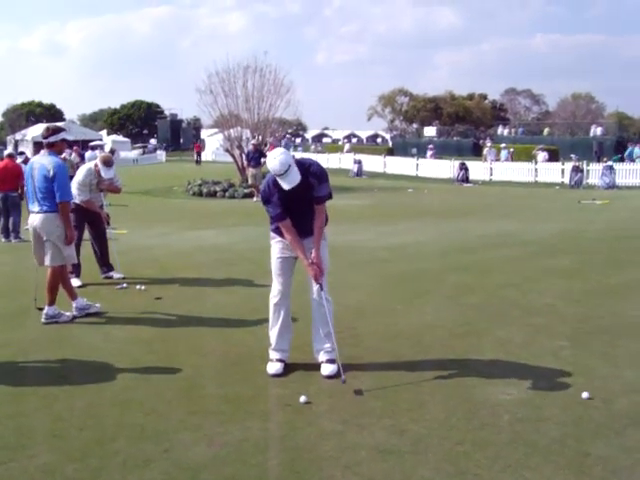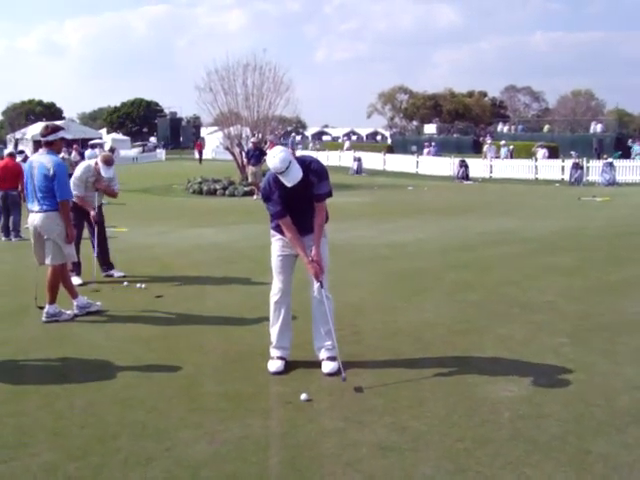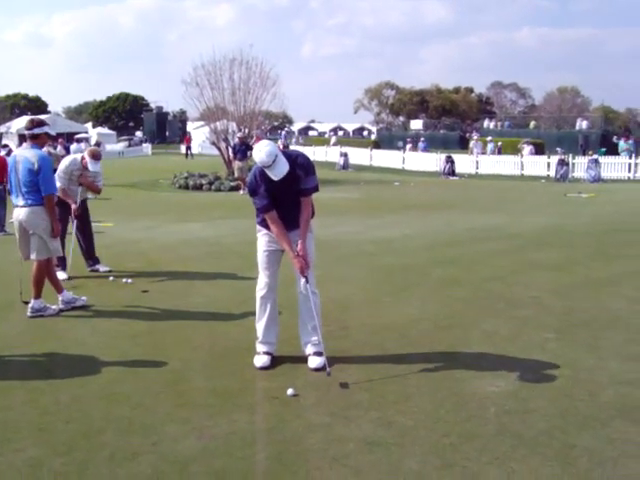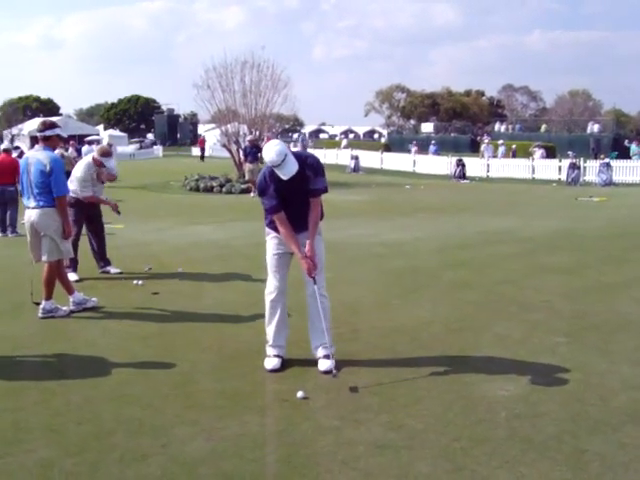
dt=0.4s
person 1, frame 1
left shoulder: (315, 171)
right shoulder: (269, 189)
left elbow: (320, 212)
right elbow: (287, 229)
left wrist: (316, 251)
right wrist: (306, 263)
left hip: (313, 236)
right hip: (283, 239)
left knee: (320, 293)
right knee: (279, 293)
left ankle: (326, 353)
right ankle: (277, 354)
person 1, frame 2
left shoulder: (315, 168)
right shoulder: (269, 186)
left elbow: (320, 209)
right elbow: (287, 227)
left wrist: (316, 248)
right wrist: (306, 260)
left hip: (314, 234)
right hip: (283, 237)
left knee: (321, 291)
right knee: (280, 291)
left ankle: (327, 351)
right ankle: (279, 351)
person 1, frame 3
left shoulder: (302, 163)
right shoulder: (255, 180)
left elbow: (306, 204)
right elbow: (273, 221)
left wrist: (301, 242)
right wrist: (292, 256)
left hip: (299, 229)
right hip: (269, 232)
left knee: (307, 286)
right knee: (266, 287)
left ankle: (313, 346)
right ankle: (265, 346)
person 1, frame 4
left shoulder: (311, 164)
right shoulder: (265, 181)
left elbow: (315, 205)
right elbow: (281, 222)
left wrist: (310, 243)
right wrist: (299, 257)
left hip: (309, 232)
right hip: (278, 235)
left knee: (317, 290)
right knee: (275, 291)
left ankle: (324, 349)
right ankle: (275, 349)
person 2, frame 1
left shoulder: (31, 163)
right shoulder: (57, 165)
left elbow: (29, 194)
right elbow: (62, 202)
right wrist: (69, 228)
left hip: (34, 218)
right hip: (52, 218)
left knee: (59, 263)
right knee: (56, 265)
left ankle: (78, 304)
right ankle: (50, 311)
person 2, frame 2
left shoulder: (30, 162)
right shoulder: (56, 163)
left elbow: (28, 193)
right elbow: (63, 200)
right wrist: (69, 226)
left hip: (34, 217)
right hip: (52, 217)
left knee: (60, 262)
right knee: (56, 264)
left ankle: (79, 302)
right ankle: (51, 309)
person 2, frame 3
left shoulder: (13, 156)
right shoulder: (41, 158)
left elbow: (12, 188)
right elbow: (48, 195)
right wrist: (55, 221)
left hip: (19, 212)
right hip: (37, 212)
left knee: (45, 257)
right knee: (42, 259)
left ankle: (64, 297)
right ankle: (36, 305)
person 2, frame 4
left shoulder: (25, 158)
right shoulder: (53, 160)
left elbow: (24, 190)
right elbow: (60, 196)
right wrist: (66, 223)
left hip: (30, 213)
right hip: (49, 214)
left knee: (56, 259)
right knee: (52, 260)
left ankle: (75, 298)
right ankle: (47, 306)
person 3, frame 1
left shoulder: (109, 171)
right shoulder: (84, 174)
left elbow: (118, 189)
right elbow: (84, 200)
left wrist: (107, 187)
right wrist: (101, 212)
left hip: (96, 206)
right hip: (78, 206)
left knee: (101, 238)
right knee: (75, 240)
left ankle: (107, 269)
right ankle: (74, 275)
person 3, frame 2
left shoulder: (109, 172)
right shoulder: (83, 170)
left elbow: (115, 194)
right elbow: (78, 195)
left wrist: (103, 187)
right wrist: (90, 211)
left hip: (95, 205)
right hip: (77, 205)
left knee: (101, 236)
right knee: (75, 239)
left ankle: (108, 268)
right ankle: (75, 273)
person 3, frame 3
left shoulder: (95, 168)
right shoulder: (68, 163)
left elbow: (98, 190)
right elbow: (60, 188)
left wrist: (87, 182)
right wrist: (72, 204)
left hip: (80, 200)
right hip: (61, 200)
left knee: (86, 232)
right knee: (59, 233)
left ankle: (93, 263)
right ankle: (60, 268)
person 3, frame 4
left shoulder: (105, 163)
right shoulder: (83, 169)
left elbow: (114, 175)
right elbow: (87, 196)
left wrist: (106, 176)
right wrist: (108, 203)
left hip: (93, 200)
right hip: (77, 200)
left knee: (98, 233)
right knee: (74, 235)
left ankle: (104, 264)
right ankle: (71, 270)
